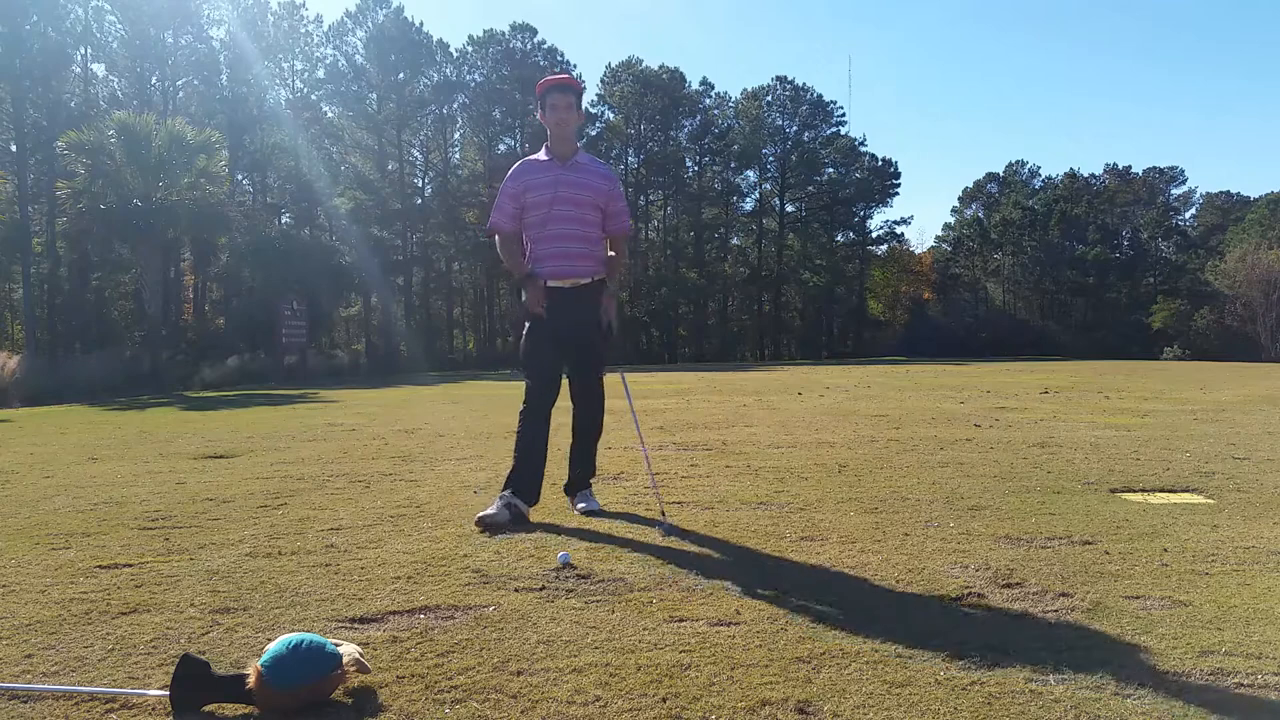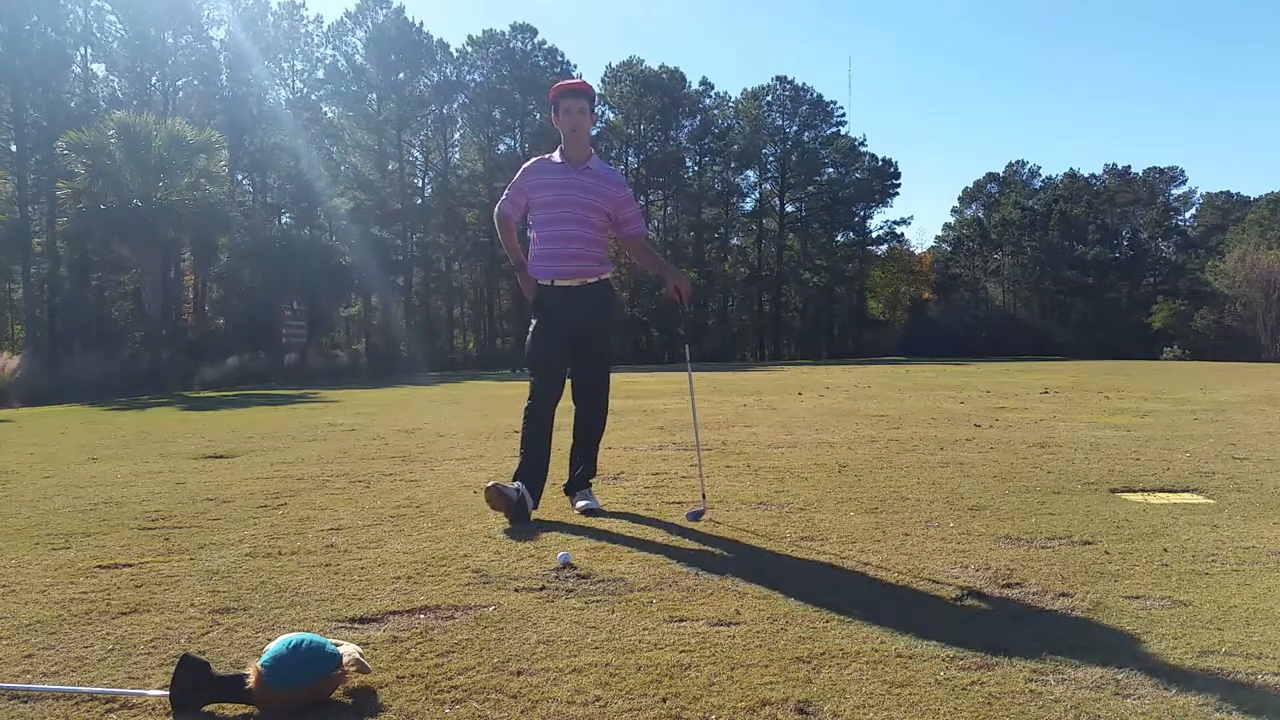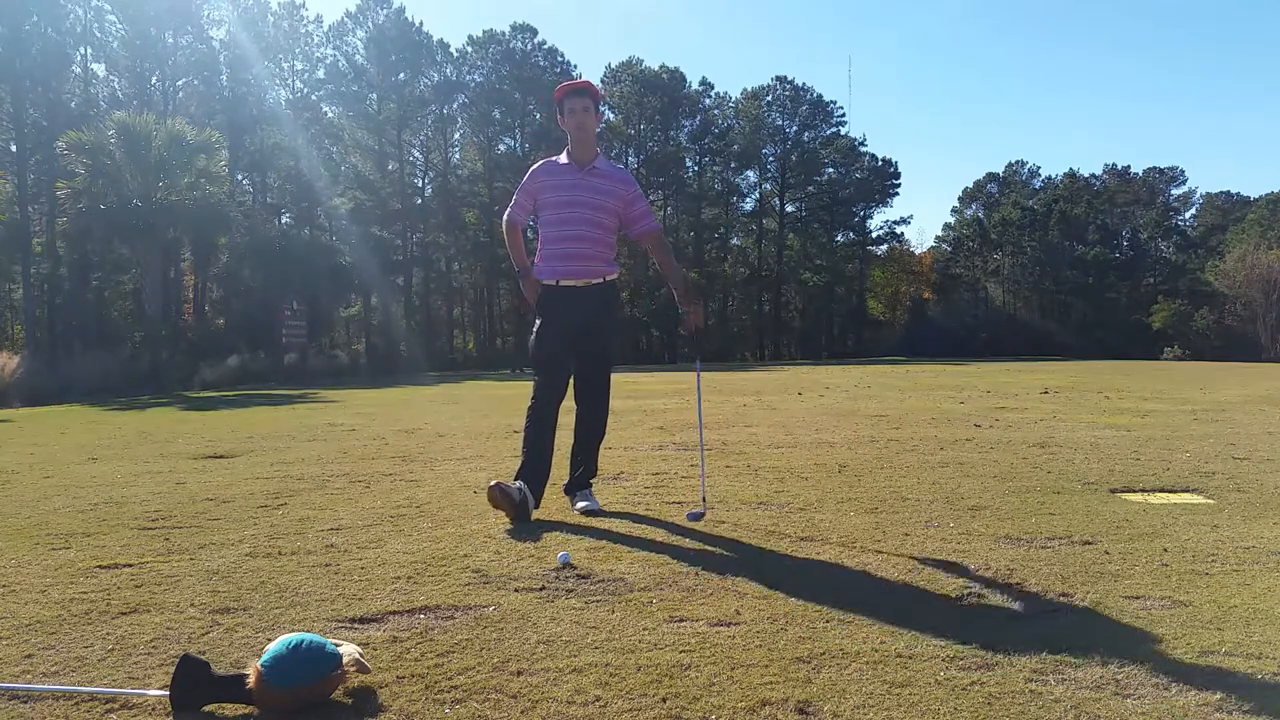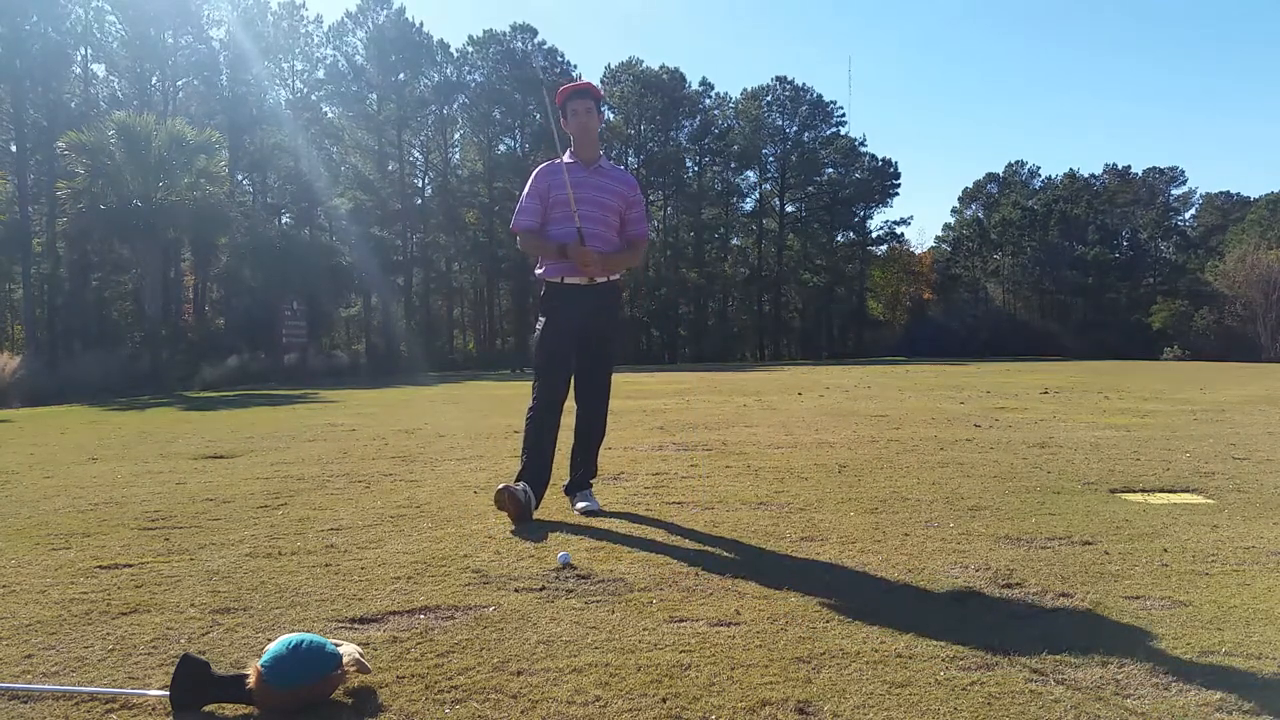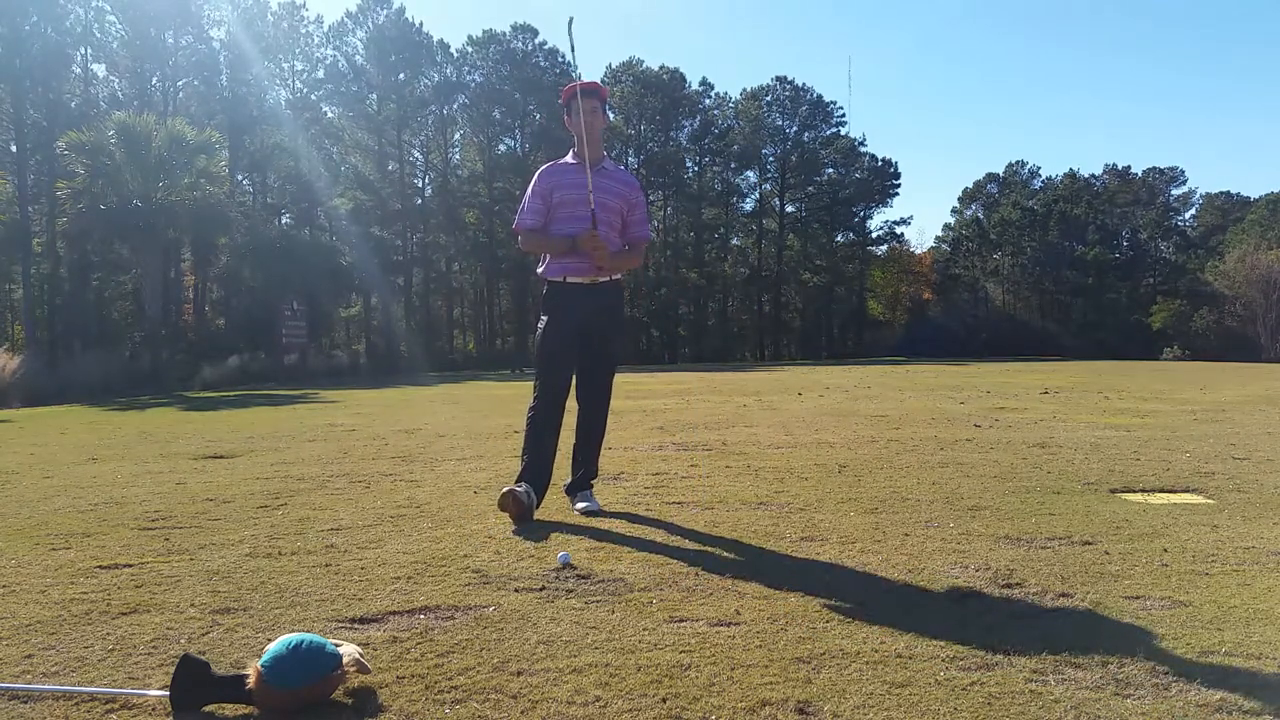
dt=1s
person 1, frame 1
left shoulder: (604, 176)
right shoulder: (522, 173)
left elbow: (618, 243)
right elbow: (504, 237)
left wrist: (609, 291)
right wrist: (527, 282)
left hip: (591, 298)
right hip: (542, 299)
left knee: (589, 397)
right knee: (537, 397)
left ankle: (581, 486)
right ankle: (518, 495)
person 1, frame 2
left shoulder: (613, 182)
right shoulder: (534, 172)
left elbow: (635, 243)
right elbow: (503, 217)
left wrist: (668, 273)
right wrist: (521, 270)
left hip: (594, 298)
right hip: (547, 297)
left knee: (592, 396)
right knee: (542, 394)
left ankle: (580, 484)
right ankle: (525, 489)
person 1, frame 3
left shoulder: (622, 181)
right shoulder: (542, 174)
left elbow: (653, 238)
right elbow: (512, 224)
left wrist: (682, 291)
right wrist: (525, 274)
left hip: (599, 298)
right hip: (552, 297)
left knee: (594, 397)
right knee: (545, 394)
left ankle: (581, 484)
right ankle: (527, 488)
person 1, frame 4
left shoulder: (624, 182)
right shoulder: (546, 175)
left elbow: (637, 250)
right elbow: (525, 238)
left wrist: (602, 260)
right wrist: (565, 251)
left hip: (603, 297)
right hip: (558, 295)
left knee: (594, 397)
right knee: (547, 393)
left ankle: (581, 485)
right ankle: (529, 486)
person 1, frame 5
left shoulder: (627, 183)
right shoulder: (549, 176)
left elbow: (638, 252)
right elbow: (526, 238)
left wrist: (609, 259)
right wrist: (573, 243)
left hip: (606, 297)
right hip: (561, 294)
left knee: (596, 395)
right knee: (549, 391)
left ankle: (582, 484)
right ankle: (529, 486)
